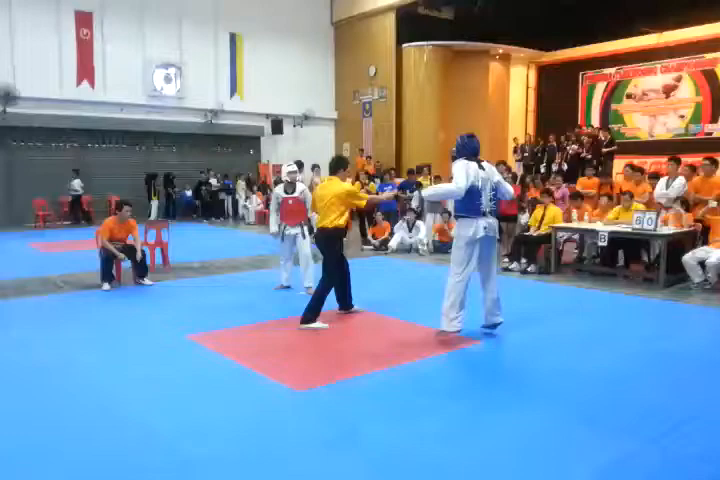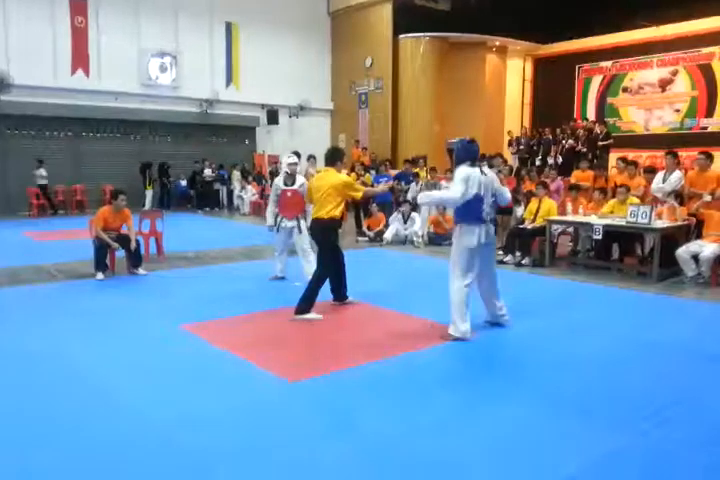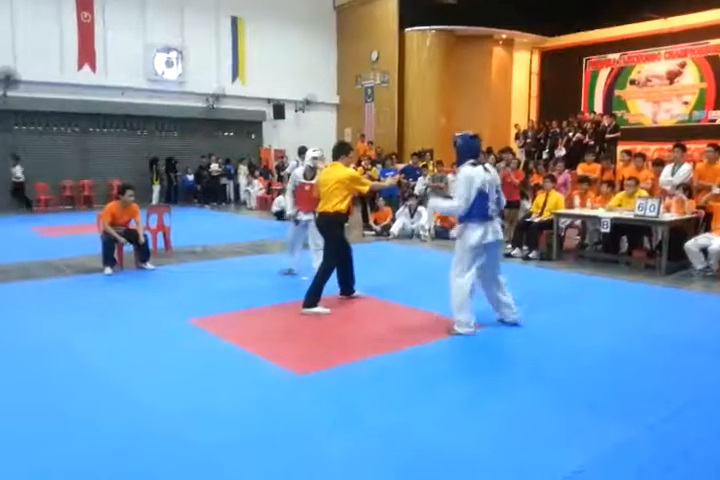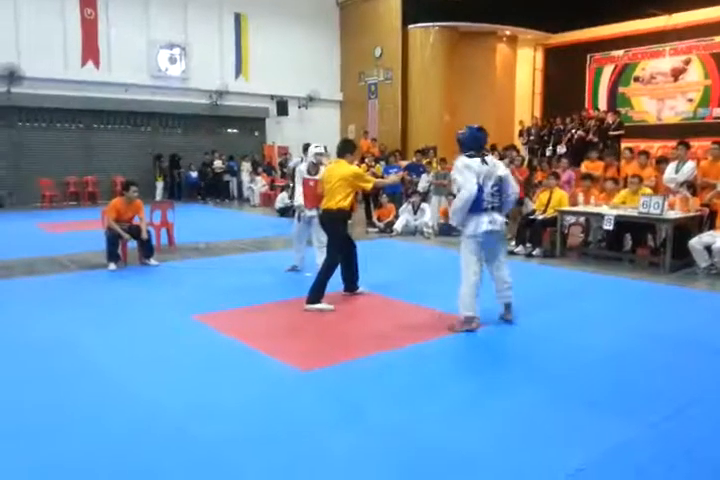
dt=0.3s
person 1, frame 1
left shoulder: (462, 165)
right shoulder: (489, 168)
left elbow: (458, 189)
right elbow: (508, 193)
left wrist: (428, 192)
left hip: (469, 226)
right hip: (489, 226)
left knee: (458, 275)
right knee: (489, 274)
left ankle: (451, 324)
right ankle: (493, 317)
person 1, frame 2
left shoulder: (464, 173)
right shoulder: (488, 173)
left elbow: (453, 196)
right elbow: (505, 198)
left wrist: (424, 197)
left hip: (468, 232)
right hip: (486, 231)
left knee: (460, 280)
right knee: (486, 276)
left ankle: (460, 329)
right ankle: (497, 315)
person 1, frame 3
left shoulder: (467, 172)
right shoulder: (489, 171)
left elbow: (459, 206)
right elbow: (501, 202)
left wrist: (434, 203)
left hip: (473, 231)
right hip: (493, 230)
left knee: (460, 277)
right knee: (492, 276)
left ankle: (464, 325)
right ankle: (510, 315)
person 1, frame 4
left shoulder: (463, 163)
right shoulder: (496, 163)
left elbow: (467, 193)
right elbow: (513, 191)
left wrist: (454, 218)
right wrist: (502, 211)
left hip: (474, 222)
right hip: (495, 221)
left knee: (471, 270)
right knee: (498, 265)
left ankle: (469, 317)
right ankle: (507, 308)
person 2, frame 1
left shoulder: (319, 188)
right shoulder: (345, 188)
right elbow: (368, 199)
right wrist: (384, 197)
left hip: (322, 233)
right hip: (332, 235)
left knee: (342, 268)
right knee: (329, 277)
left ankle: (346, 305)
right ankle: (308, 319)
person 2, frame 2
left shoulder: (316, 179)
right shoulder: (342, 180)
left elbow: (311, 200)
right elbow: (364, 192)
right wrist: (379, 190)
left hip: (316, 224)
right hip: (328, 226)
left knee: (336, 259)
right knee: (324, 268)
left ankle: (340, 296)
right ankle: (302, 310)
person 2, frame 3
left shoulder: (324, 173)
right shoulder: (349, 173)
right elbow: (370, 186)
right wrist: (387, 184)
left hip: (324, 218)
right hip: (334, 220)
left knee: (344, 252)
right knee: (330, 261)
left ankle: (347, 290)
right ankle: (310, 303)
person 2, frame 4
left shoulder: (328, 170)
right shoulder: (352, 171)
right elbow: (374, 183)
right wrist: (391, 180)
left hip: (326, 215)
right hip: (336, 217)
left knee: (348, 249)
right knee: (333, 258)
left ankle: (351, 286)
right ankle: (314, 299)
person 3, frame 1
left shoulder: (302, 189)
right shoulder: (278, 191)
left elbow: (311, 208)
right elbow: (274, 211)
right wrist: (273, 228)
left hip: (301, 228)
right hip: (286, 228)
left knee: (306, 256)
right knee: (285, 256)
left ankle: (309, 285)
right ankle: (285, 282)
person 3, frame 2
left shoulder: (302, 182)
right shoulder: (277, 182)
left elbow: (309, 202)
right elbow: (272, 202)
right wrist: (270, 220)
left hip: (298, 221)
right hip: (283, 221)
left knee: (305, 249)
right knee: (280, 249)
right ankle: (279, 273)
person 3, frame 3
right shoulder: (296, 174)
right elbow: (289, 192)
right wrist: (290, 210)
left hip: (313, 215)
right hip: (298, 213)
left knee: (317, 244)
right knee: (293, 241)
right ankle: (292, 267)
person 3, frame 4
right shoulder: (301, 169)
right elbow: (298, 186)
right wrist: (298, 201)
left hip: (317, 211)
right hip: (303, 210)
left knee: (320, 241)
right knee: (298, 238)
right ankle: (297, 264)
